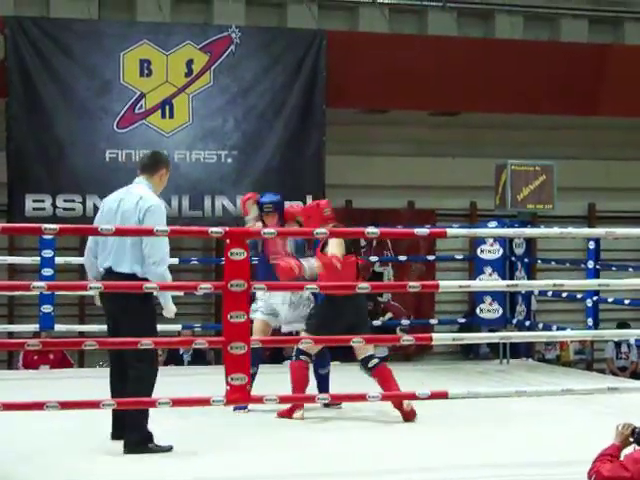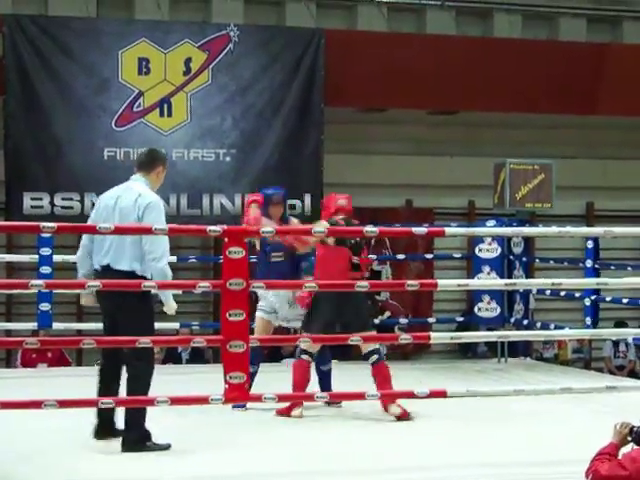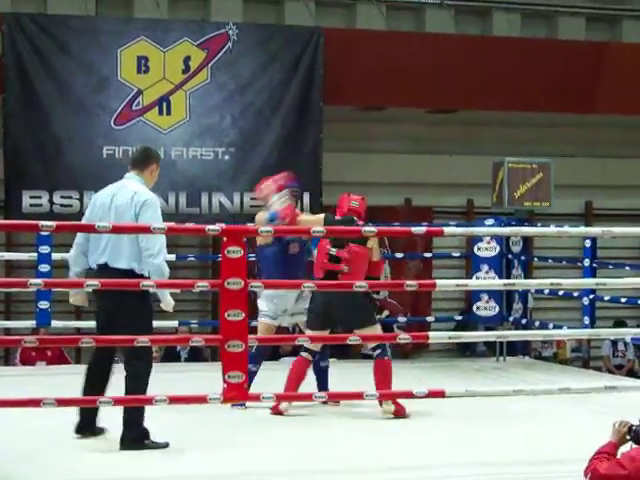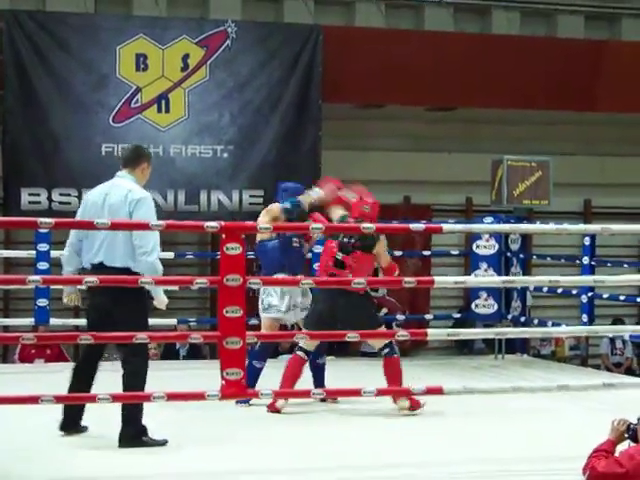
dt=0.1s
person 1, frame 1
left shoulder: (112, 199)
right shoulder: (152, 203)
left elbow: (91, 248)
right elbow: (156, 256)
left wrist: (97, 283)
right wrist: (166, 300)
left hip: (110, 285)
right hip: (133, 288)
left knee: (120, 357)
right knee: (143, 360)
left ankle: (121, 426)
right ankle: (137, 437)
person 1, frame 2
left shoulder: (107, 196)
right shoulder: (150, 201)
left elbow: (86, 245)
right elbow: (156, 253)
left wrist: (85, 284)
right wrist: (167, 295)
left hip: (105, 282)
right hip: (131, 285)
left knee: (111, 354)
right knee: (140, 359)
left ankle: (105, 424)
right ankle: (135, 435)
person 1, frame 3
left shoulder: (101, 195)
right shoulder: (146, 199)
left elbow: (80, 244)
right elbow: (153, 250)
right wrist: (164, 292)
left hip: (102, 281)
right hip: (130, 284)
left knee: (102, 352)
right knee: (138, 358)
left ankle: (87, 422)
right ankle: (133, 434)
person 1, frame 4
left shoulder: (93, 194)
right shoulder: (139, 197)
left elbow: (73, 244)
right elbow: (146, 248)
left wrist: (70, 285)
right wrist: (157, 291)
left hip: (97, 281)
right hip: (125, 284)
left knee: (91, 350)
right knee: (135, 356)
left ankle: (71, 419)
right ankle: (132, 431)
person 2, frame 1
left shoulder: (335, 237)
right shoulder: (331, 235)
left elbow: (332, 264)
left wrist: (299, 268)
left hip: (336, 302)
right hip: (355, 302)
left knee: (302, 353)
right knee: (369, 358)
left ankle: (297, 406)
right ankle: (401, 400)
person 2, frame 2
left shoulder: (330, 226)
left hip: (325, 300)
right hip: (356, 299)
left knee: (305, 353)
right knee: (372, 352)
left ankle: (296, 405)
right ankle: (391, 405)
person 2, frame 3
left shoulder: (327, 221)
right shoulder: (369, 233)
left elbow: (292, 219)
right elbow: (376, 271)
left wrist: (277, 196)
left hip: (325, 294)
right hip: (353, 295)
left knee: (308, 350)
right knee: (380, 348)
left ankle: (285, 400)
right ankle: (388, 401)
person 2, frame 4
left shoulder: (342, 222)
right shoulder: (376, 238)
left elbow: (335, 207)
right elbow: (390, 273)
left hip: (325, 296)
right hip: (354, 300)
left knee: (304, 349)
right knee: (387, 346)
left ankle: (281, 398)
right ankle: (401, 398)
person 3, frame 1
left shoulder: (292, 228)
right shoulder: (258, 227)
right wrist: (251, 217)
left hip: (294, 294)
right hip: (269, 294)
right knee: (256, 344)
left ankle: (325, 395)
person 3, frame 2
left shoulder: (293, 223)
right shoulder: (259, 223)
left elbow: (306, 251)
right wrist: (254, 215)
left hip: (295, 291)
right hip: (271, 293)
right knee: (258, 343)
left ankle: (326, 393)
person 3, frame 3
right shoulder: (264, 218)
left elbow: (305, 249)
left hip: (298, 288)
right hip: (273, 289)
right knee: (262, 342)
left ankle: (323, 391)
person 3, frame 4
left shoulder: (290, 218)
right shoulder: (271, 211)
left hip: (296, 284)
right hip: (274, 284)
right knee: (268, 338)
left ankle: (319, 388)
right ankle: (246, 390)
